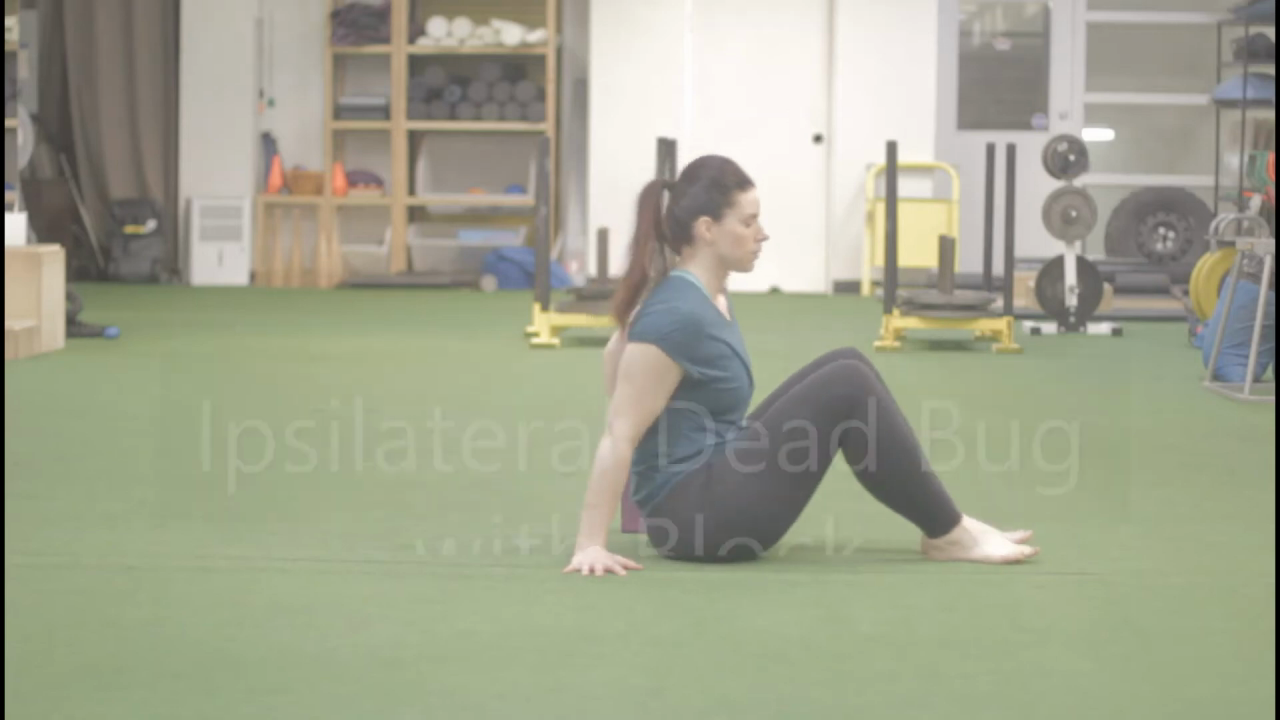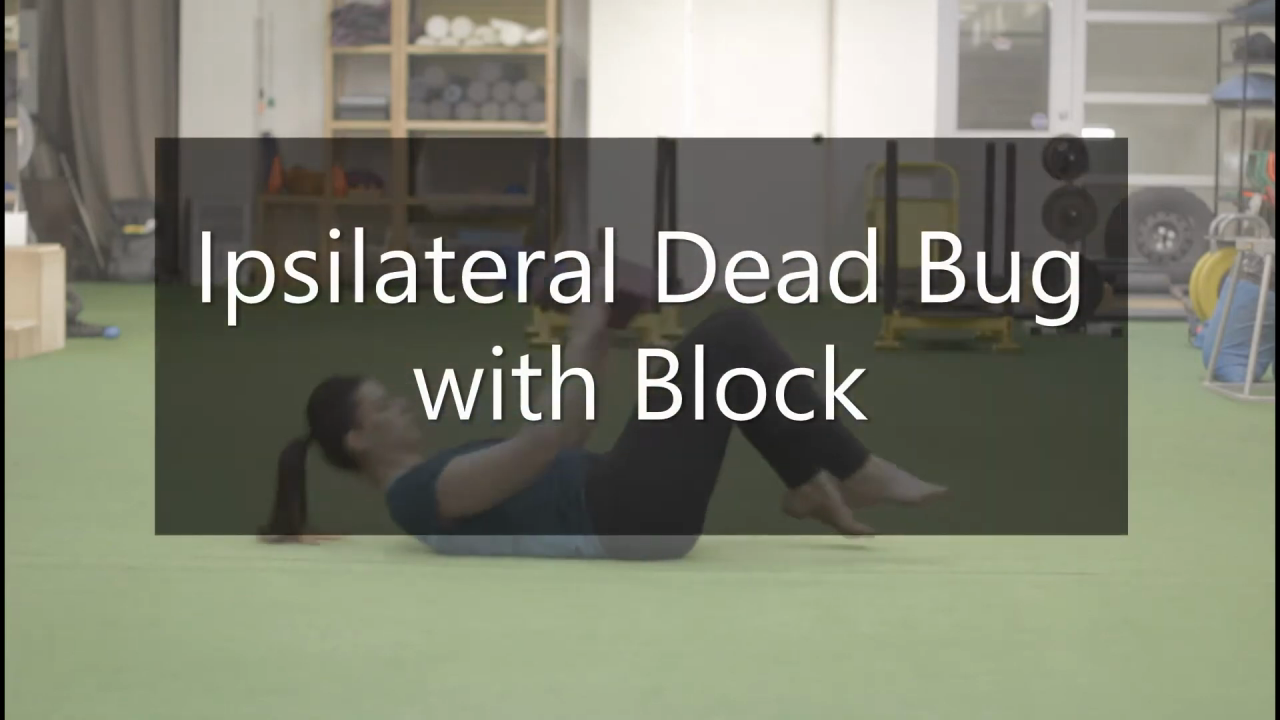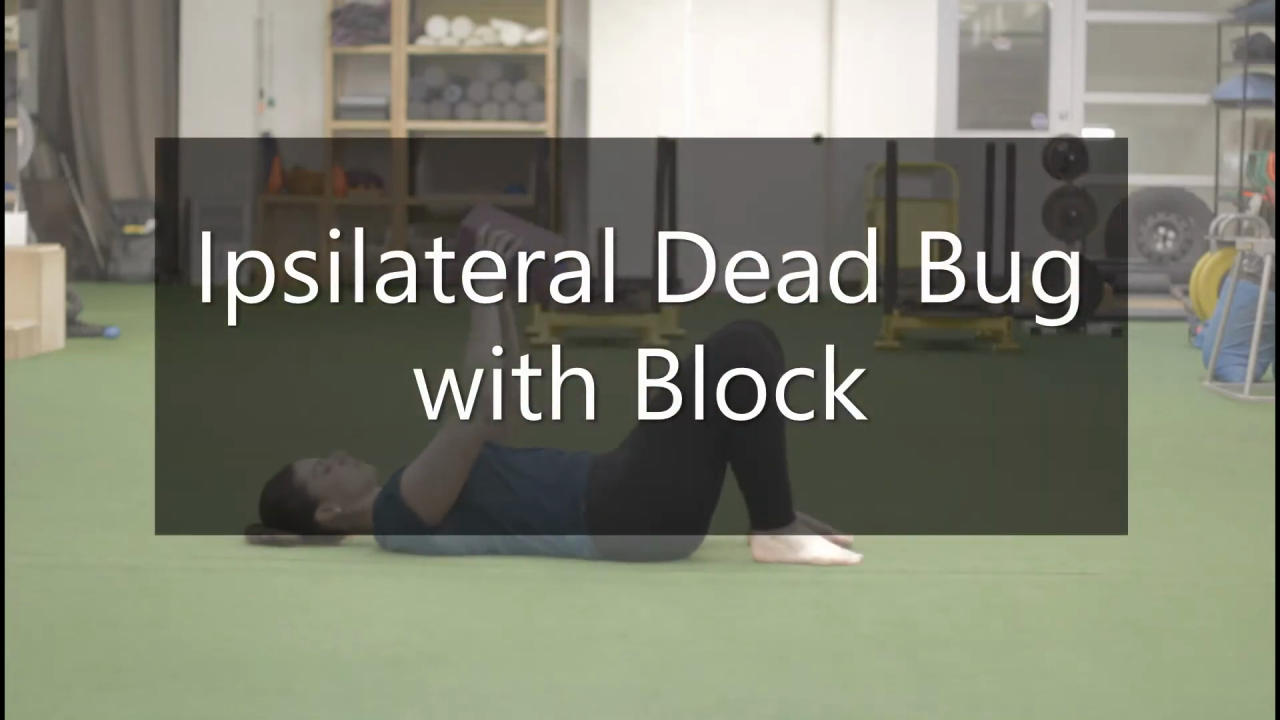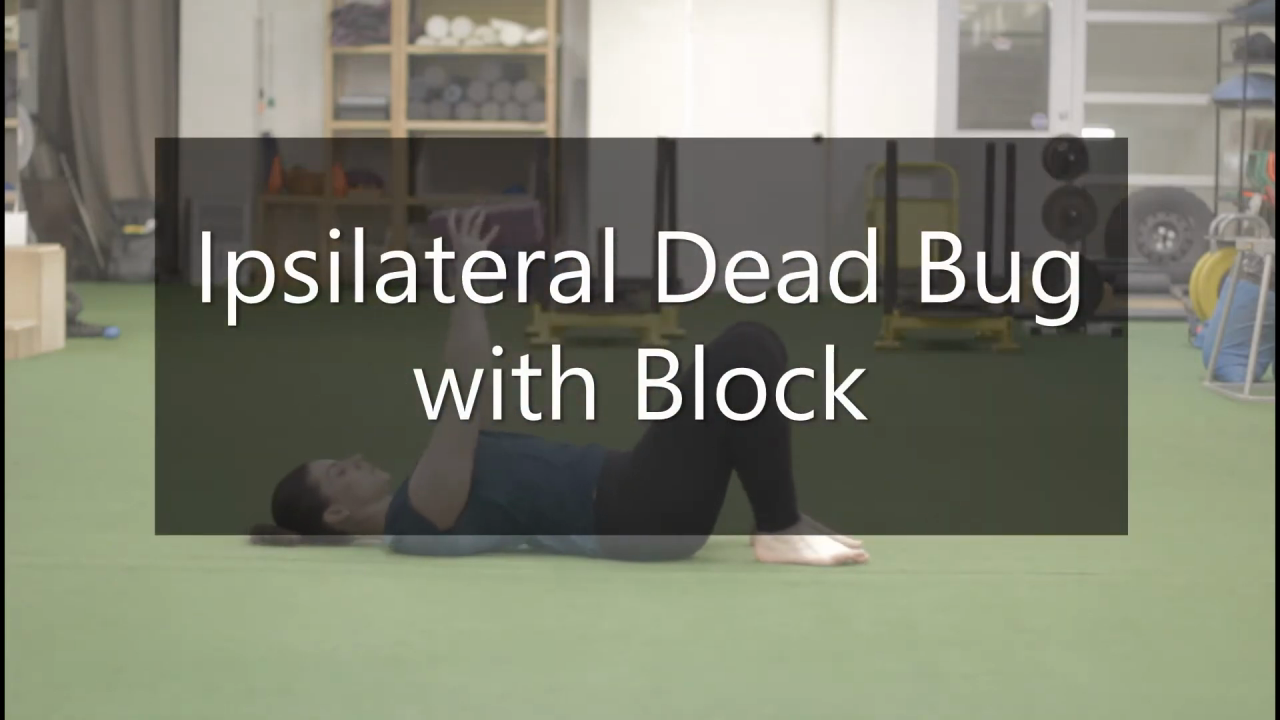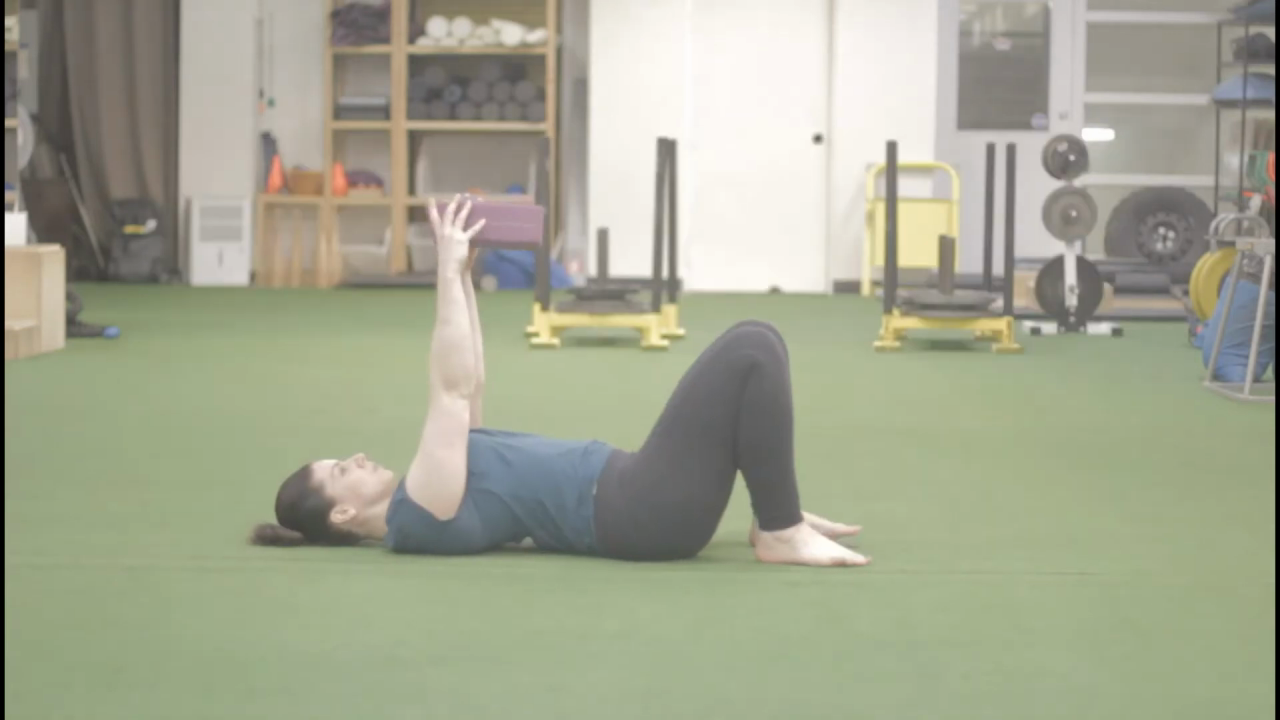
dt=1s
person 1, frame 1
left shoulder: (701, 293)
right shoulder: (679, 314)
left elbow: (616, 355)
right elbow: (618, 434)
right wrist: (590, 544)
left hip: (714, 482)
right hip: (696, 516)
left knee: (845, 367)
right knee: (847, 386)
left ankle: (945, 519)
right ankle: (947, 534)
person 1, frame 2
left shoulder: (435, 473)
right shoulder: (427, 493)
left elbow: (560, 431)
right elbow: (550, 438)
left wrist: (591, 344)
right wrist: (582, 338)
left hip: (608, 502)
right hip: (623, 521)
left knee: (734, 328)
right knee: (732, 338)
left ankle: (810, 484)
right ankle: (856, 472)
person 1, frame 3
left shoulder: (422, 485)
right shoulder: (404, 514)
left elbow: (504, 392)
right elbow: (479, 407)
left wrist: (500, 290)
right wrist: (484, 295)
left hip: (625, 499)
right hip: (631, 519)
left knee: (747, 344)
right knee: (745, 349)
left ankle: (779, 513)
right ankle: (778, 528)
person 1, frame 4
left shoulder: (425, 496)
right shoulder: (417, 521)
left elbow: (474, 392)
right wrist: (466, 275)
left hip: (627, 495)
right hip: (639, 518)
left knee: (750, 343)
right knee: (747, 352)
left ankle: (781, 518)
right ankle: (780, 531)
person 1, frame 5
left shoulder: (422, 501)
right shoulder: (417, 518)
left elbow: (469, 389)
right elbow: (449, 391)
left wrist: (463, 276)
right wrist: (447, 270)
left hip: (631, 492)
right hip: (643, 514)
left knee: (753, 341)
right knee: (751, 351)
left ankle: (779, 515)
right ankle: (781, 533)
